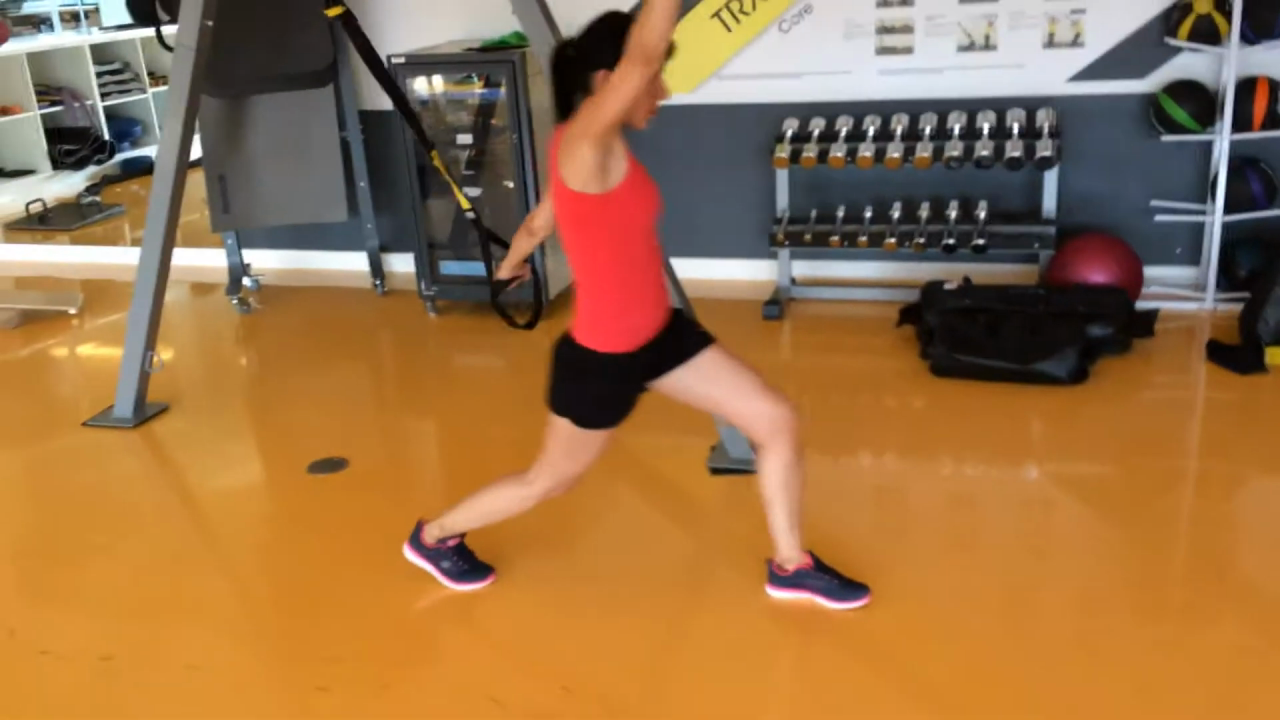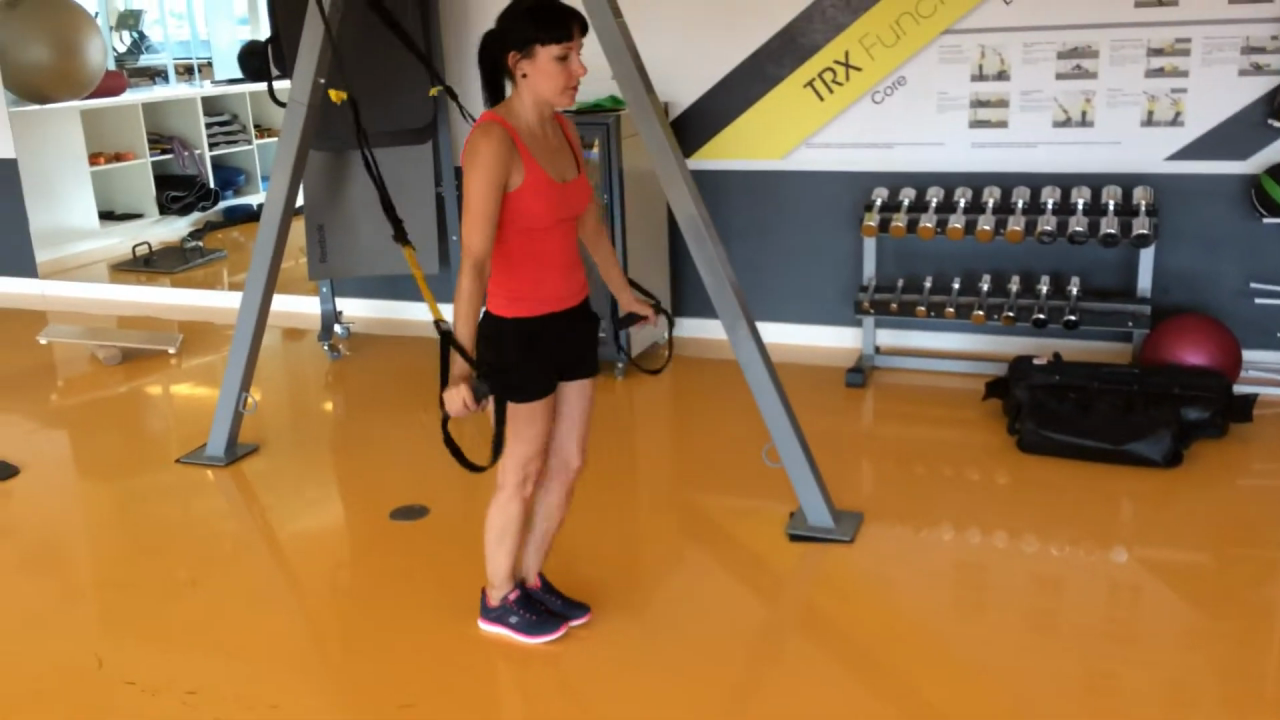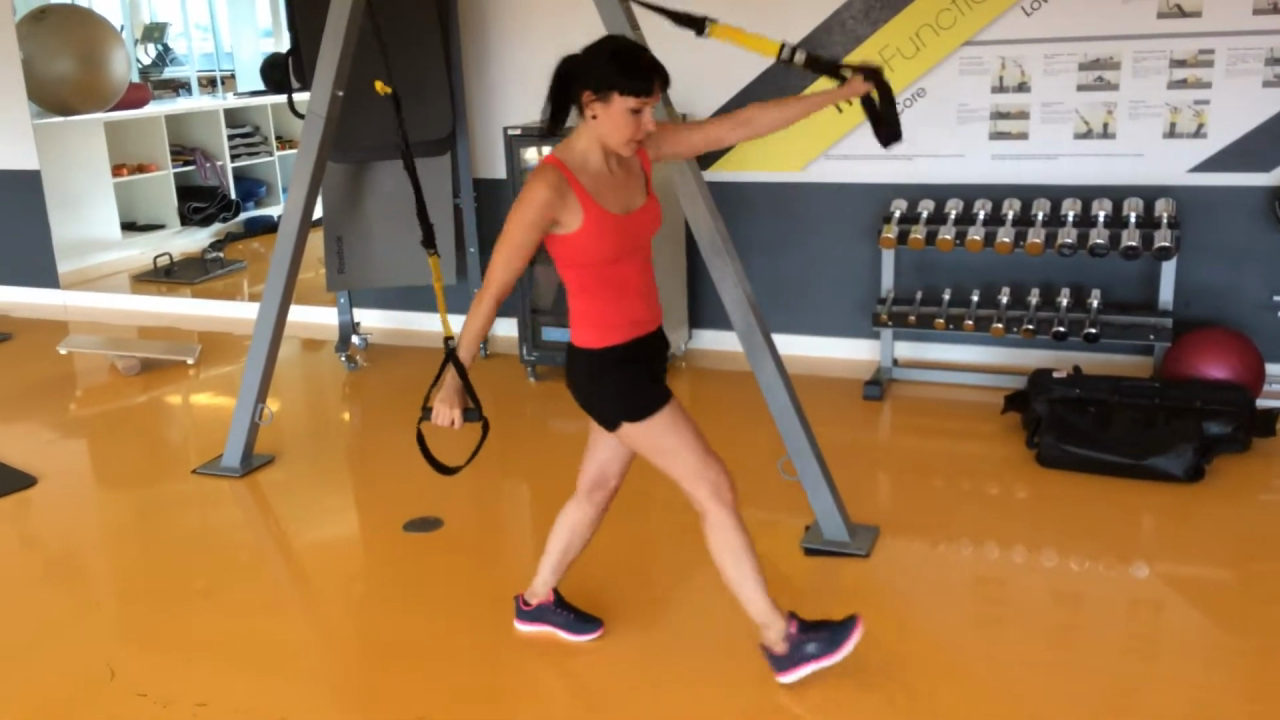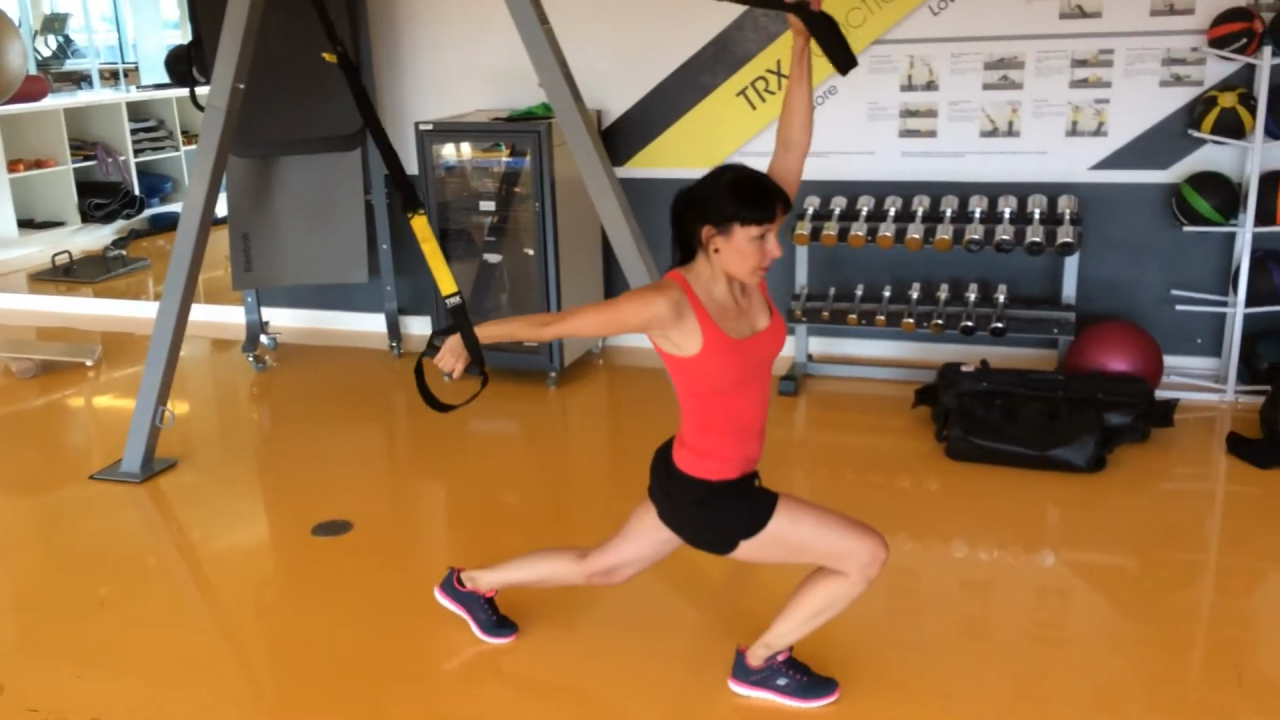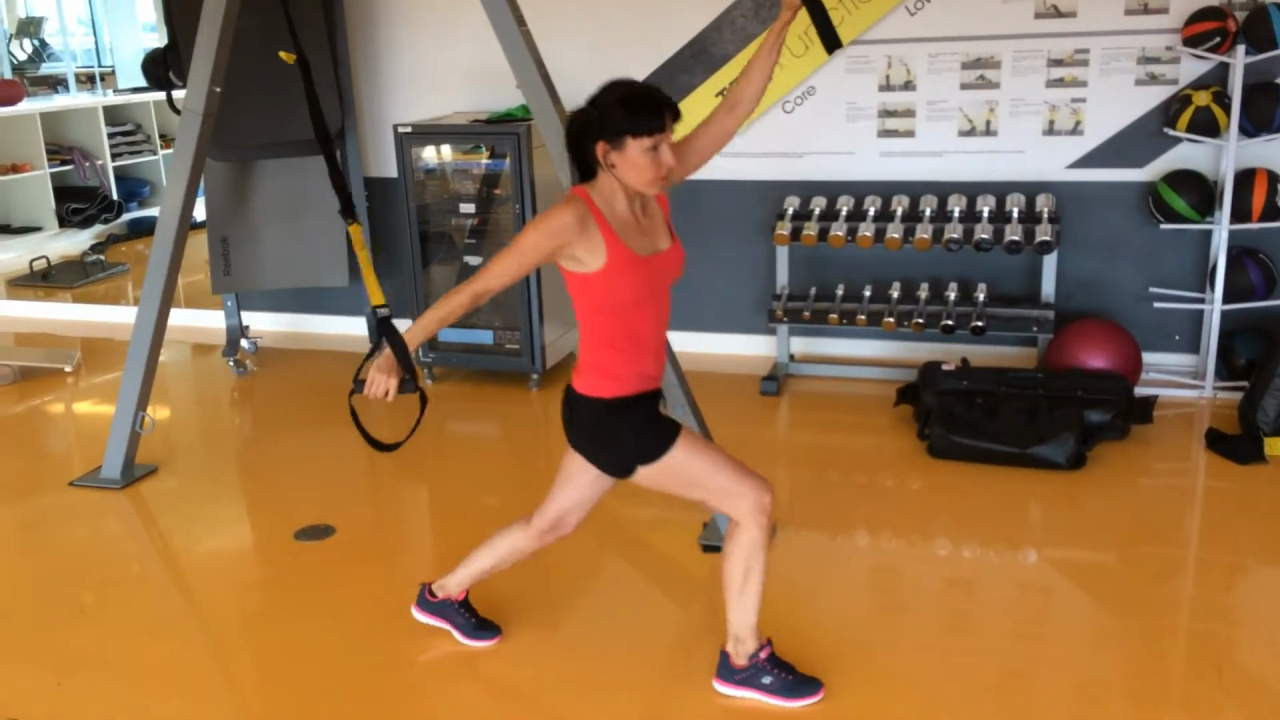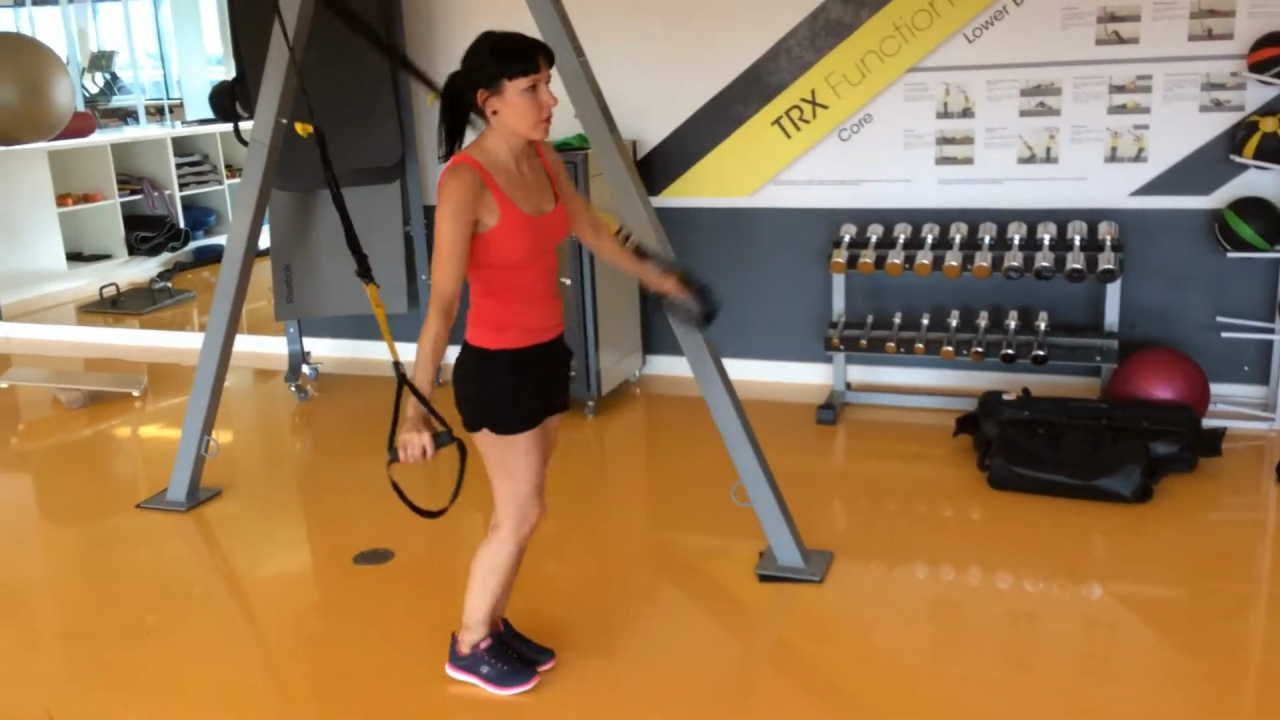
dt=0.7s
person 1, frame 1
left shoulder: (590, 154)
right shoulder: (584, 141)
left elbow: (541, 218)
right elbow: (641, 53)
left wrist: (513, 261)
left hip: (656, 331)
right hip: (603, 358)
left knee: (776, 421)
right knee: (549, 479)
left ankle: (791, 565)
right ankle: (434, 536)
person 1, frame 2
left shoulder: (562, 129)
right shoulder: (493, 141)
right elbow: (475, 258)
left wrist: (624, 292)
right wrist: (461, 365)
left hip: (572, 322)
right hip: (518, 333)
left knee: (564, 469)
right knee: (520, 478)
left ankle: (530, 581)
right ankle: (498, 600)
person 1, frame 3
left shoulder: (640, 151)
right shoulder: (550, 188)
left elbow: (735, 125)
right elbow: (492, 290)
left wrist: (830, 96)
right wrist: (453, 380)
left hip: (642, 350)
right hip: (606, 365)
left knee: (597, 487)
right knee: (715, 491)
left ankle: (538, 600)
right ankle: (781, 640)
person 1, frame 4
left shoulder: (744, 270)
right shoulder: (669, 306)
left elbow: (792, 155)
right elbow: (554, 321)
right wrist: (469, 337)
left hip: (714, 480)
right hip: (704, 494)
left knee: (603, 567)
right knee: (866, 555)
left ankle: (468, 585)
right ankle: (760, 662)
person 1, frame 5
left shoulder: (650, 186)
right shoulder: (573, 218)
left elbow: (733, 112)
right elbow: (477, 287)
right wrist: (398, 350)
left hip: (632, 401)
right hip: (608, 412)
left knee: (549, 523)
right knee: (753, 501)
left ankle: (441, 595)
right ankle: (743, 659)
person 1, frame 6
left shoulder: (543, 161)
right shoulder: (464, 180)
left elbow: (589, 230)
right elbow: (443, 297)
left wrist: (651, 274)
right wrist: (417, 406)
left hip: (547, 355)
right hip: (498, 369)
left knee: (519, 507)
right knee: (518, 518)
left ankle: (493, 629)
right ankle: (470, 649)
